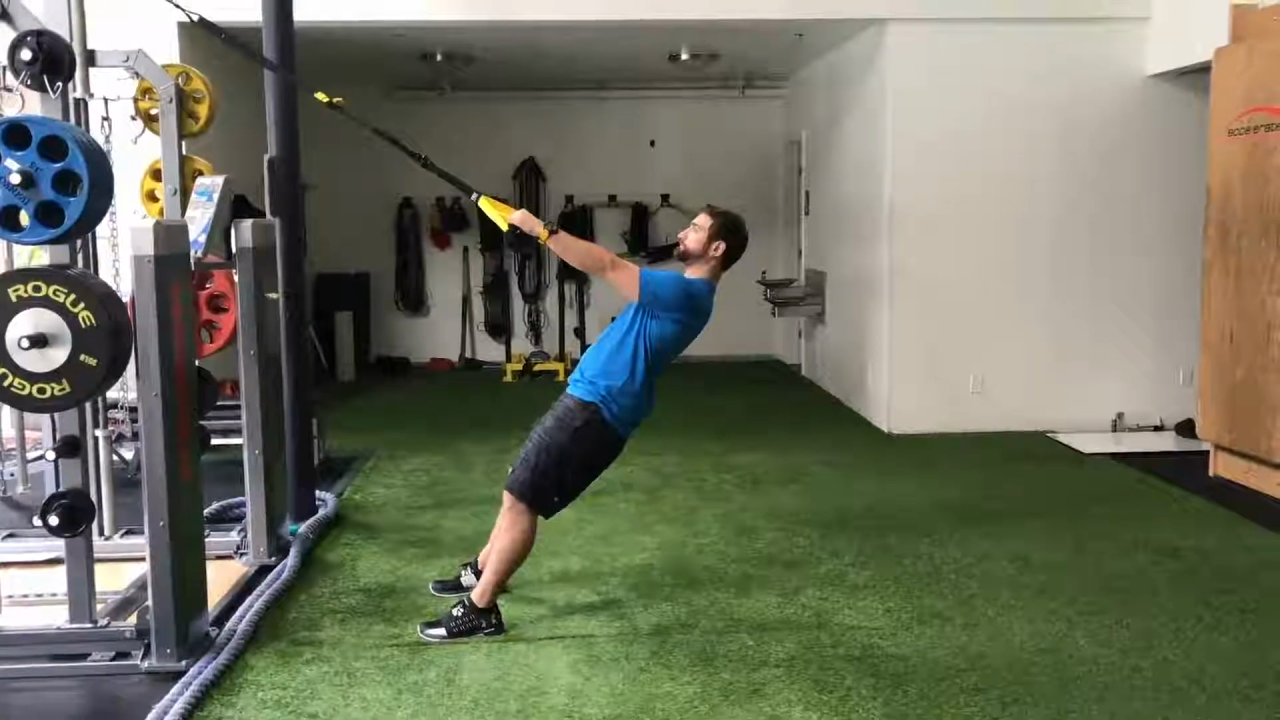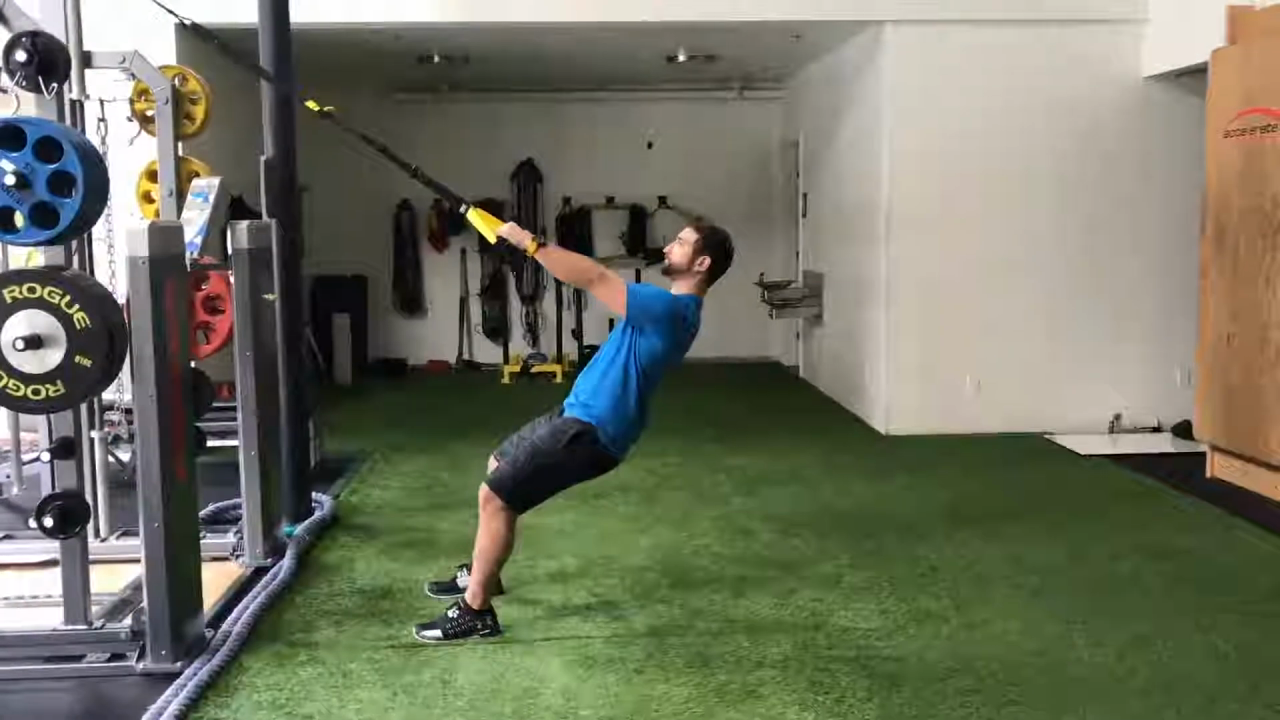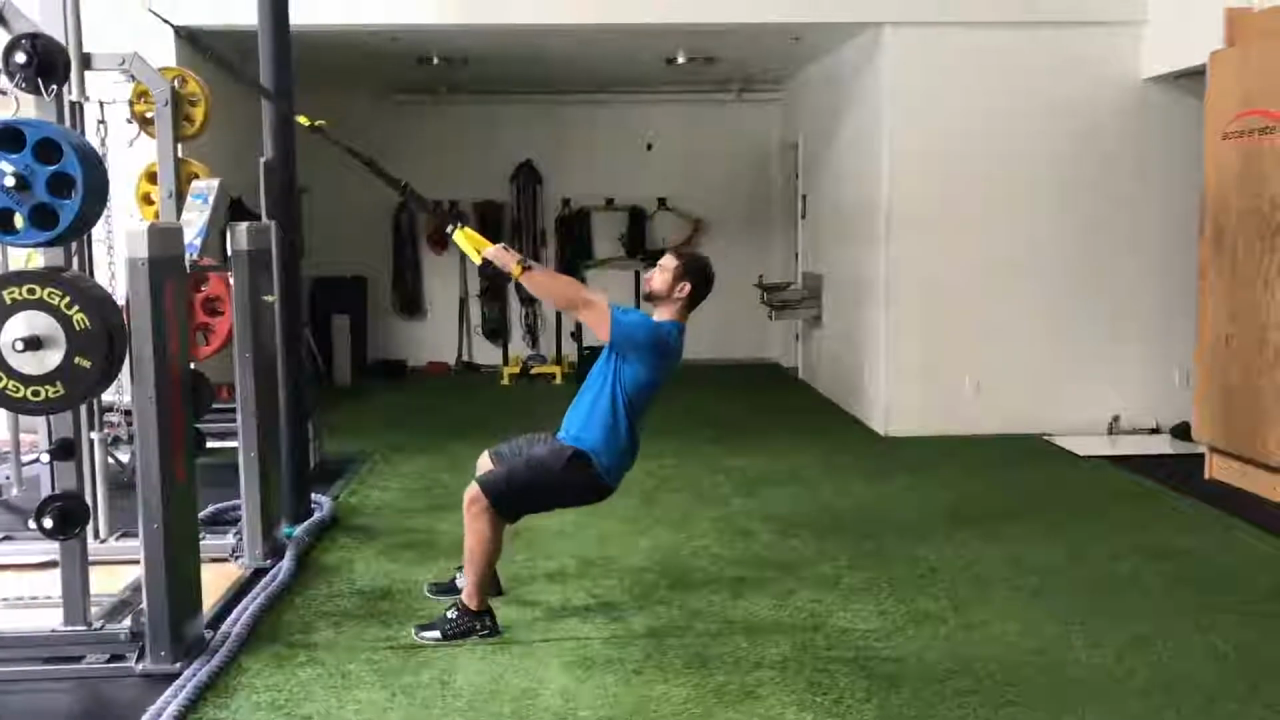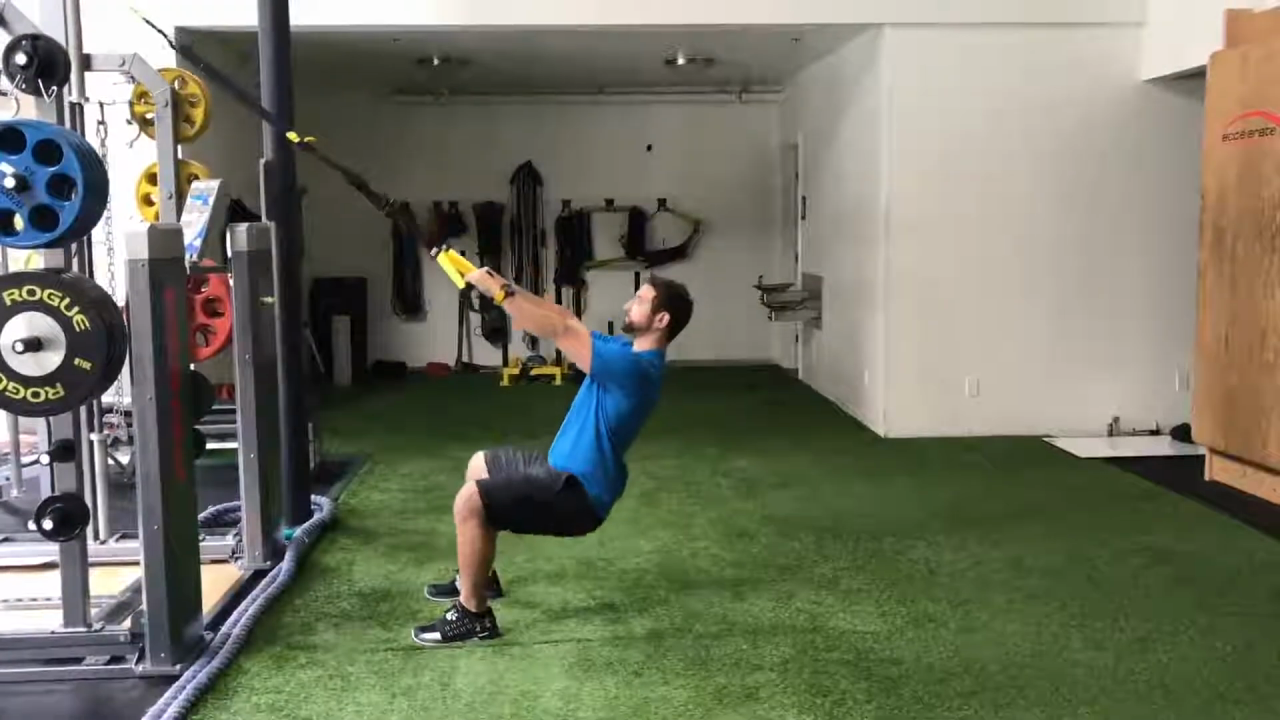
dt=0.2s
person 1, frame 1
left shoulder: (688, 294)
right shoulder: (681, 289)
left elbow: (607, 266)
right elbow: (612, 266)
left wrist: (542, 231)
right wrist: (546, 232)
left hip: (595, 410)
right hip: (589, 399)
left knee: (521, 500)
right knee: (520, 489)
left ankle: (480, 611)
right ankle: (481, 570)
person 1, frame 2
left shoulder: (674, 310)
right shoulder: (669, 304)
left elbow: (594, 280)
right elbow: (600, 276)
left wrist: (529, 243)
right wrist: (533, 244)
left hip: (591, 429)
right hip: (582, 414)
left knee: (495, 495)
right knee: (499, 467)
left ankle: (475, 612)
right ankle: (476, 573)
person 1, frame 3
left shoulder: (656, 336)
right shoulder: (651, 327)
left elbow: (579, 304)
right elbow: (585, 295)
left wrist: (515, 266)
right wrist: (521, 264)
left hip: (586, 459)
right hip: (576, 440)
left knee: (479, 497)
right knee: (489, 464)
left ankle: (474, 613)
right ankle: (478, 575)
person 1, frame 4
left shoulder: (637, 367)
right shoulder: (631, 352)
left elbow: (560, 331)
right elbow: (567, 320)
left wrist: (498, 292)
right wrist: (505, 287)
left hip: (577, 491)
right hip: (566, 469)
left knee: (469, 501)
right knee: (479, 466)
left ankle: (474, 614)
right ankle: (478, 577)
